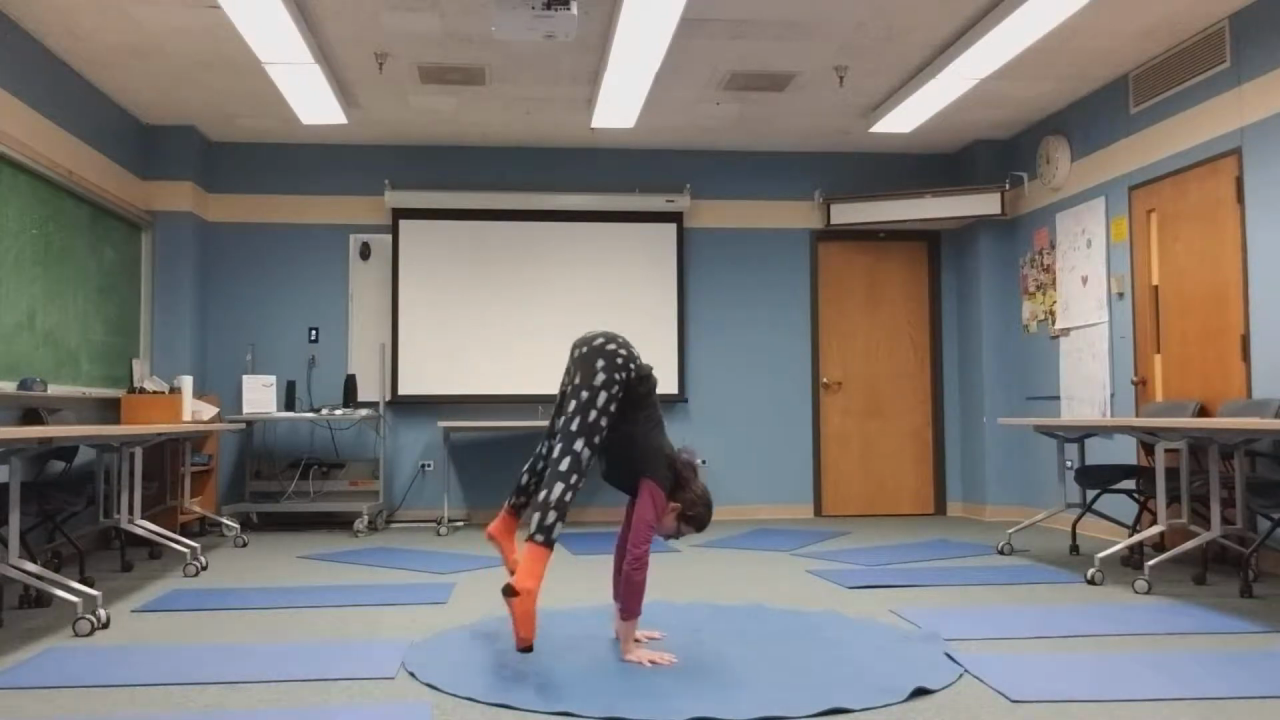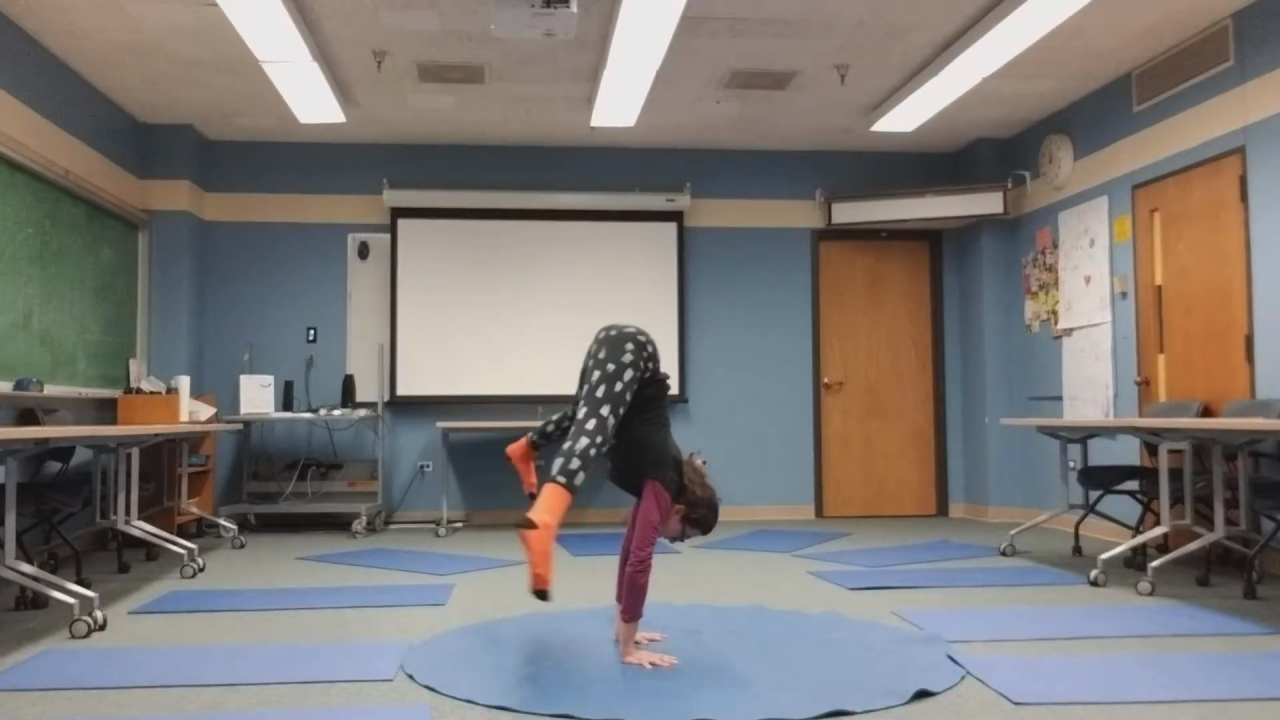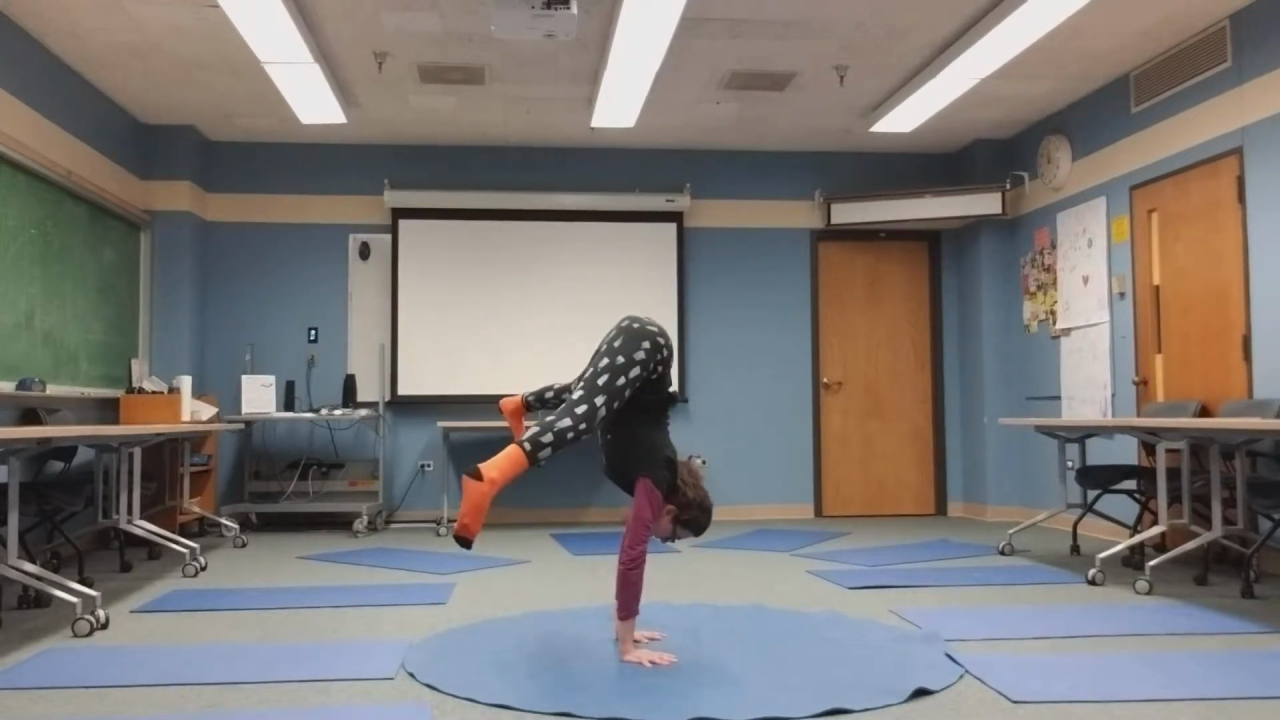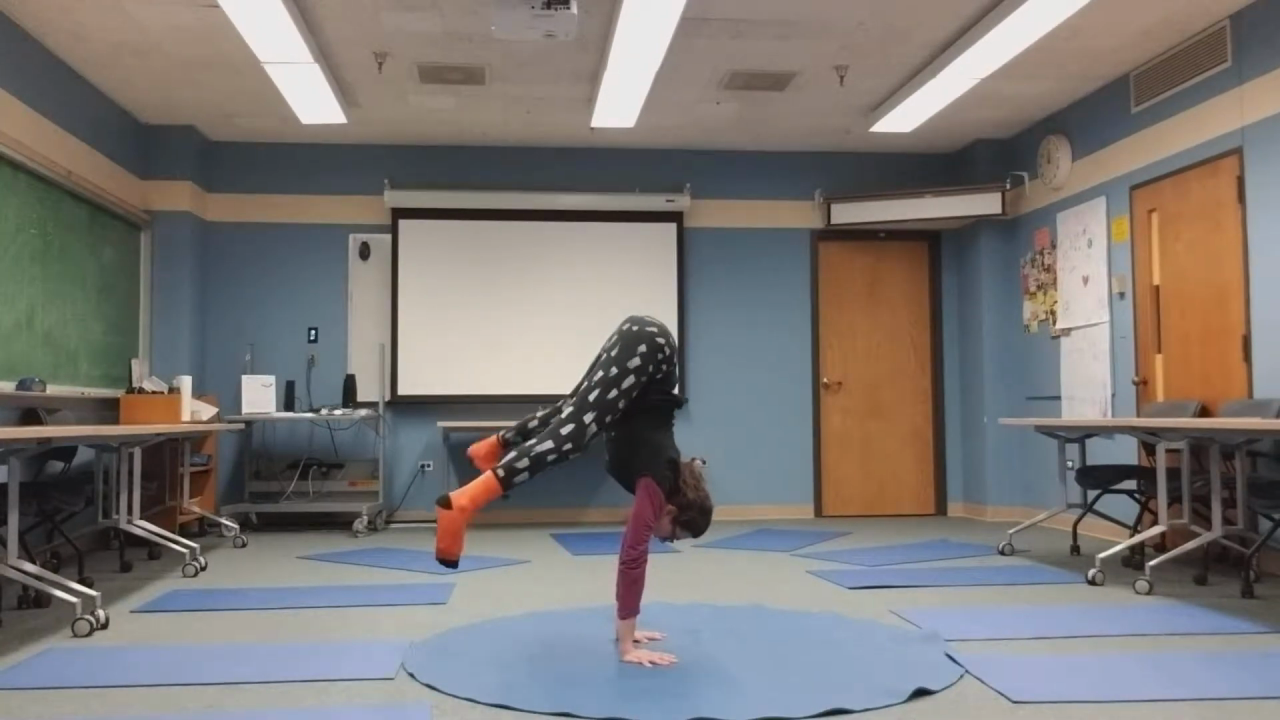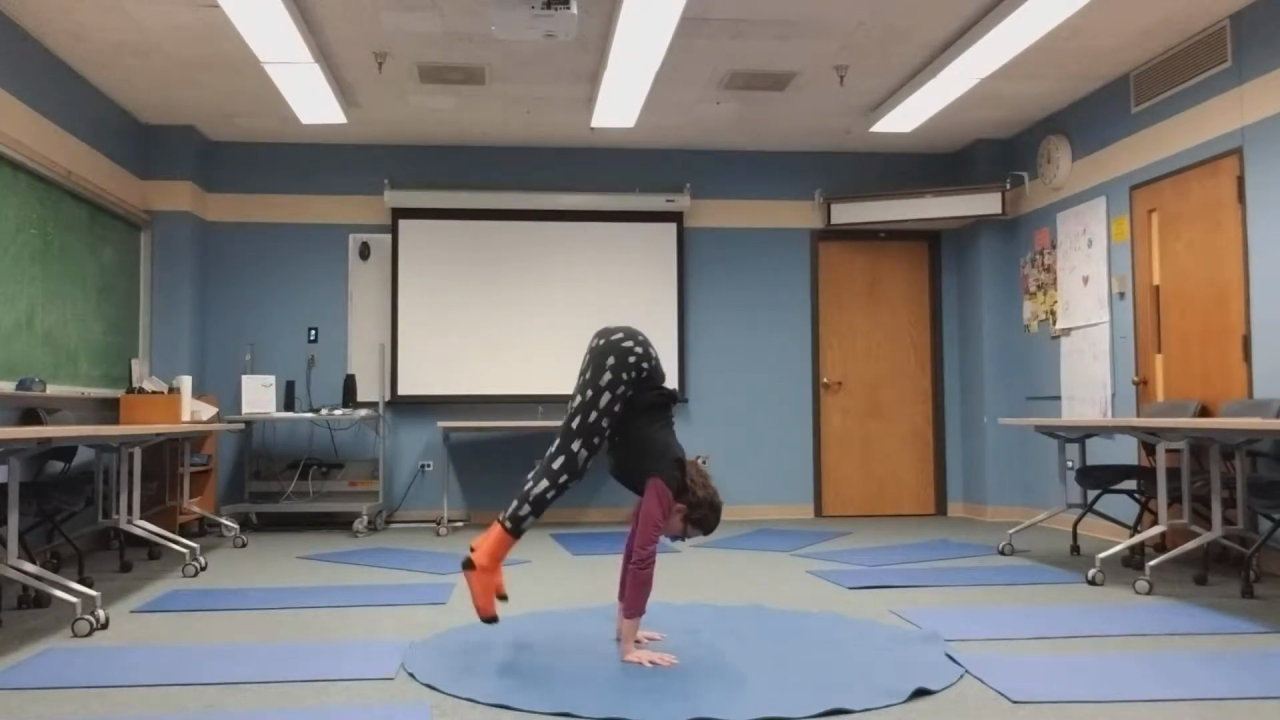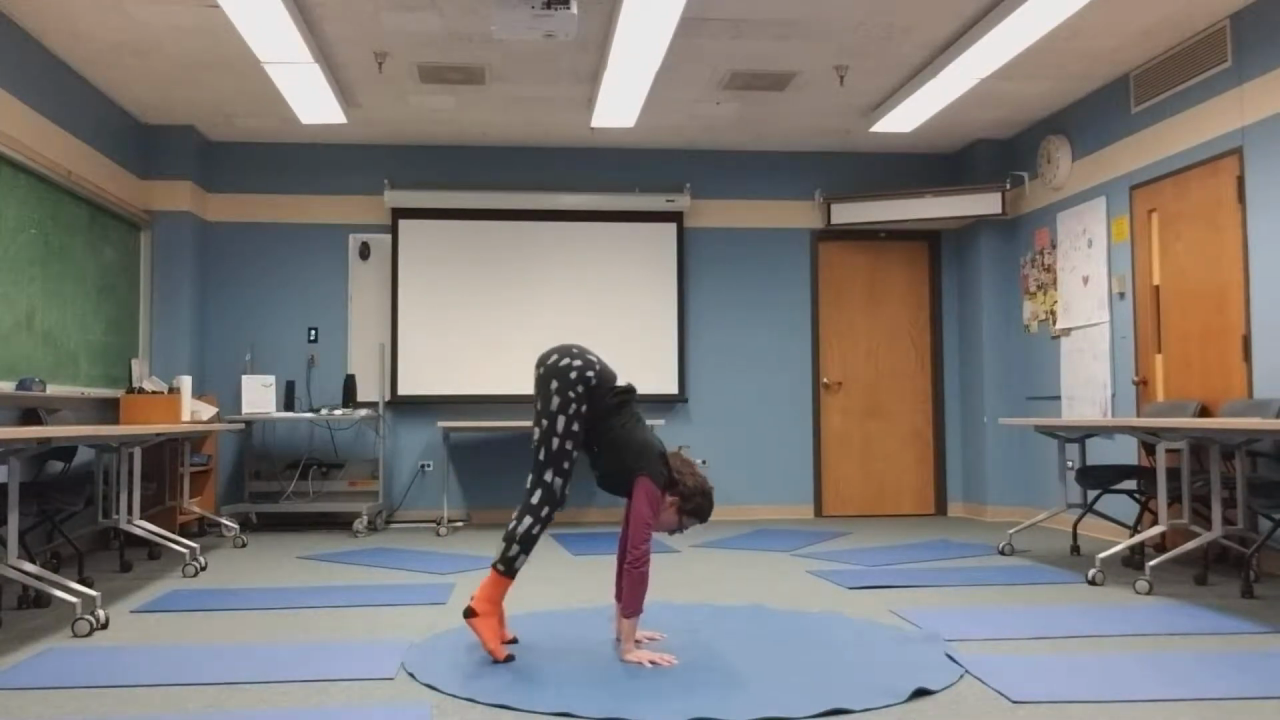
dt=0.3s
person 1, frame 1
left shoulder: (647, 479)
right shoulder: (658, 483)
left elbow: (626, 544)
right elbow: (635, 557)
left wrist: (623, 625)
right wrist: (627, 643)
left hip: (600, 357)
left knee: (558, 448)
right knee: (571, 462)
left ankle: (506, 524)
right ankle: (526, 584)
person 1, frame 2
left shoulder: (654, 481)
right shoulder: (663, 485)
left elbow: (631, 550)
right elbow: (639, 560)
left wrist: (623, 626)
right wrist: (627, 647)
left hip: (618, 350)
left knee: (582, 420)
left ankle: (525, 449)
right ankle: (543, 524)
person 1, frame 3
left shoulder: (655, 479)
right shoulder: (655, 482)
left elbow: (630, 550)
right elbow: (633, 558)
left wrist: (624, 627)
right wrist: (626, 646)
left knee: (582, 396)
left ankle: (519, 406)
right ankle: (489, 477)
person 1, frame 4
left shoulder: (661, 477)
right shoulder: (657, 483)
right elbow: (633, 558)
right wrist: (626, 646)
left ankle: (496, 446)
right ankle: (464, 502)
person 1, frame 5
left shoulder: (659, 479)
right shoulder: (666, 482)
left elbow: (635, 549)
right elbow: (642, 558)
left wrist: (625, 627)
right wrist: (628, 646)
left knee: (566, 463)
right knee: (566, 463)
left ankle: (492, 545)
right ankle: (485, 559)
person 1, frame 6
left shoulder: (645, 476)
right shoulder: (652, 481)
left elbow: (628, 549)
right elbow: (637, 558)
left wrist: (625, 629)
right wrist: (628, 647)
right hip: (569, 372)
left knee: (548, 497)
right knee: (546, 497)
right ankle: (485, 605)
